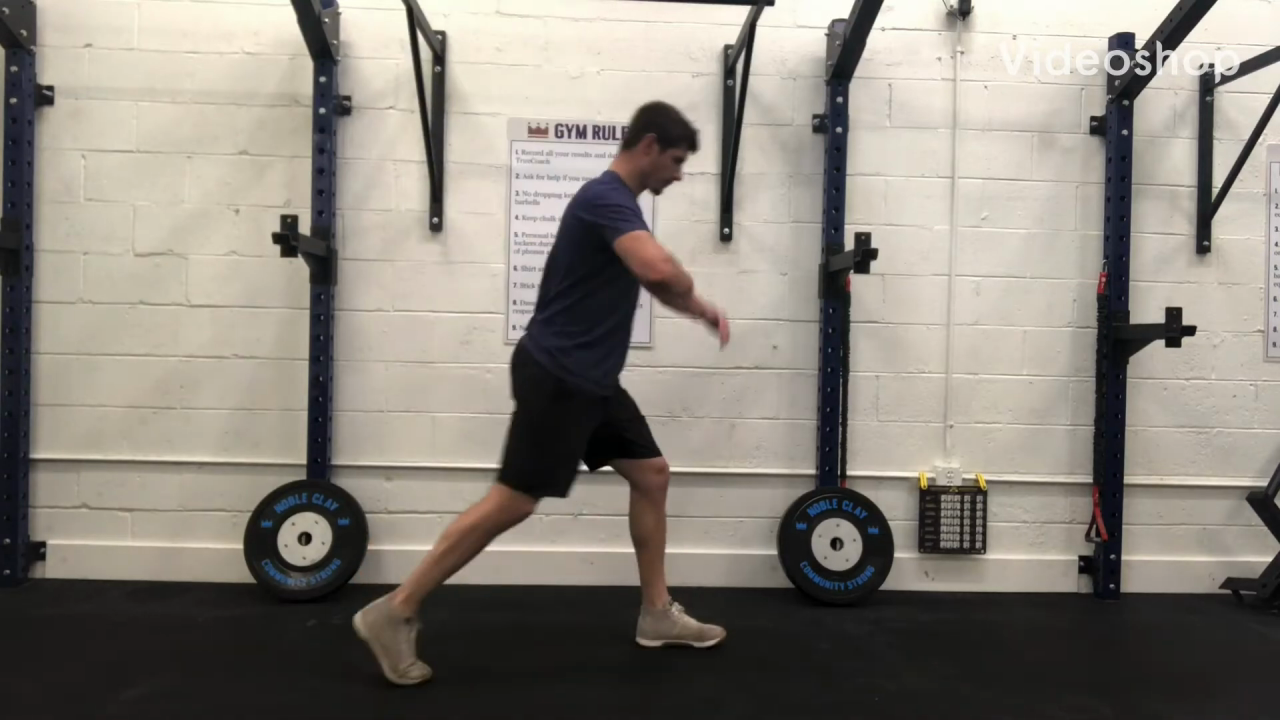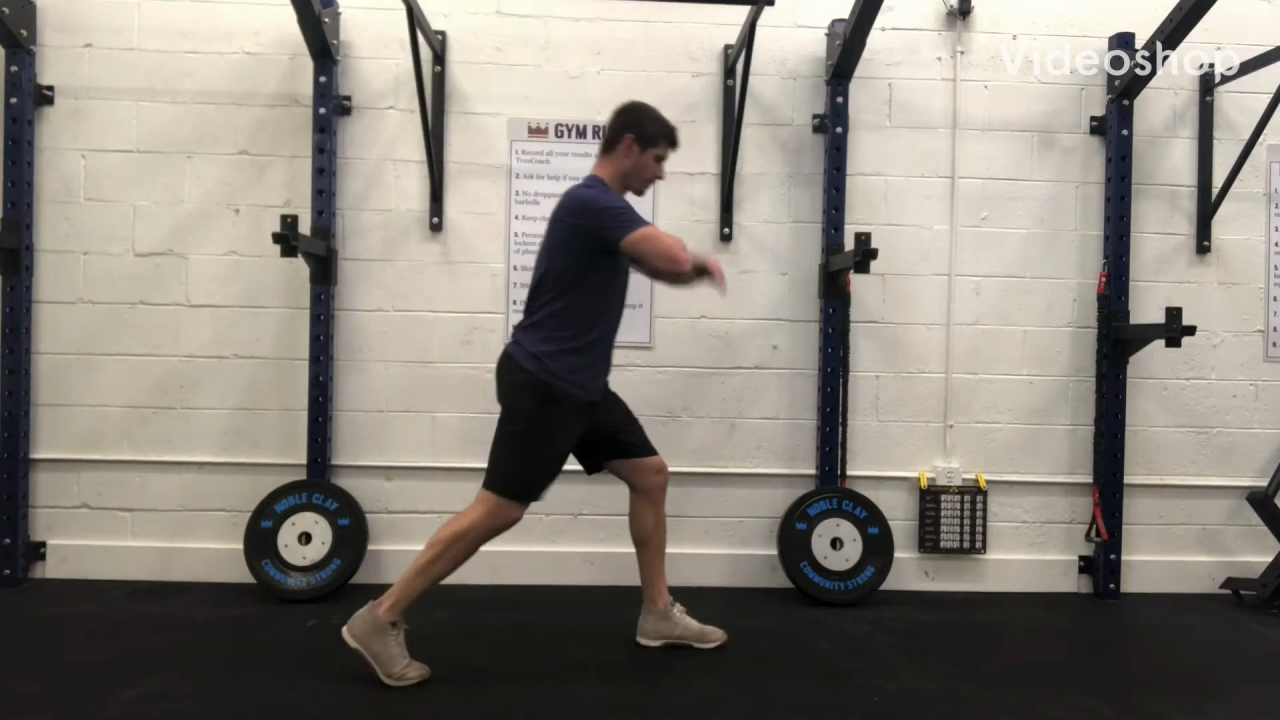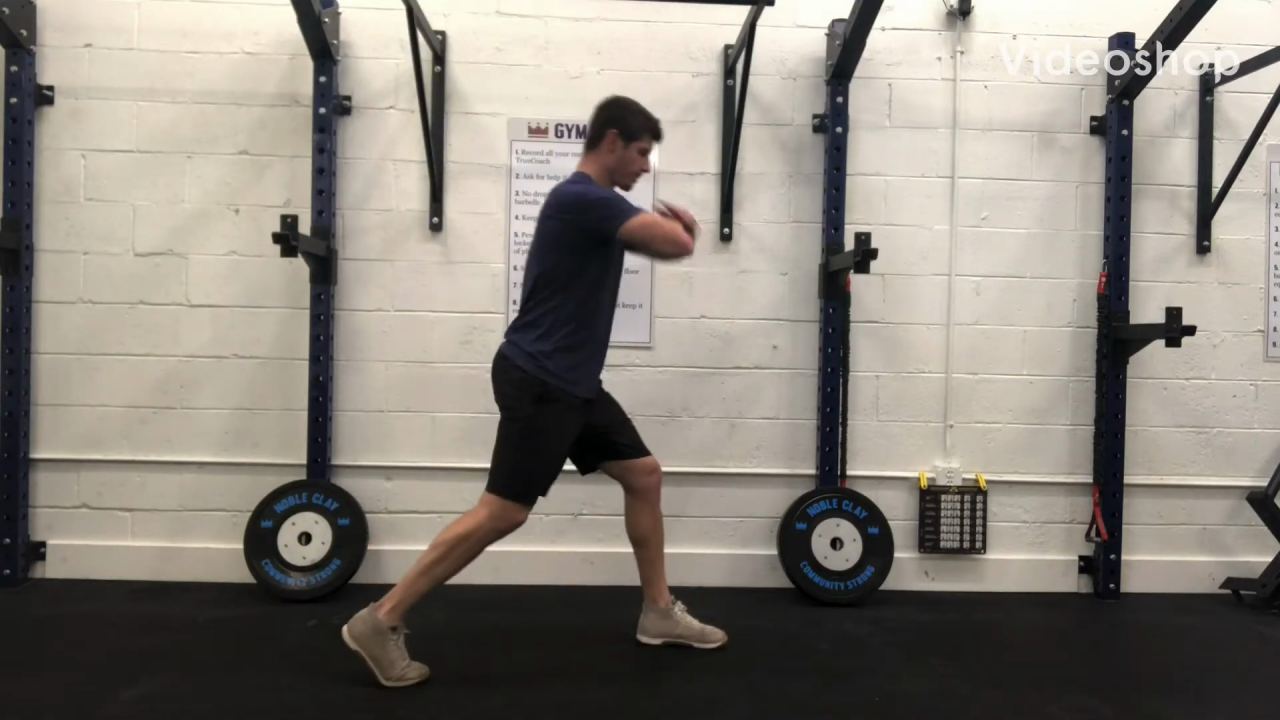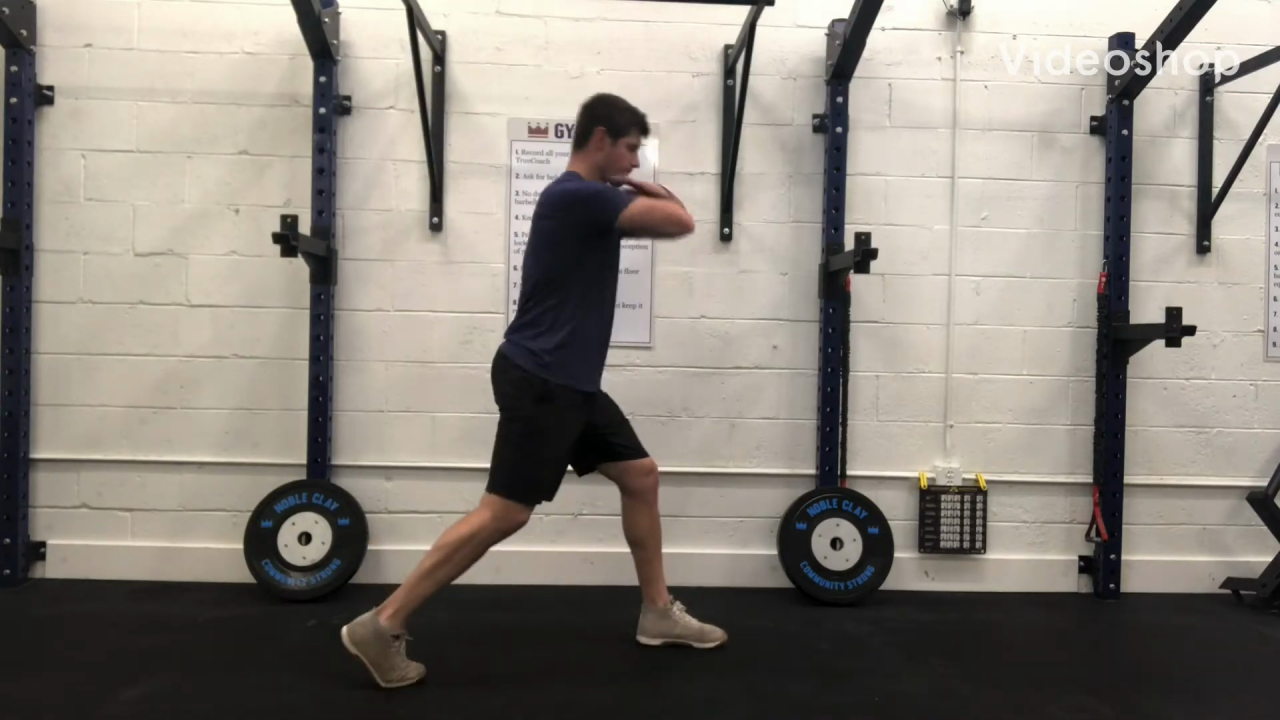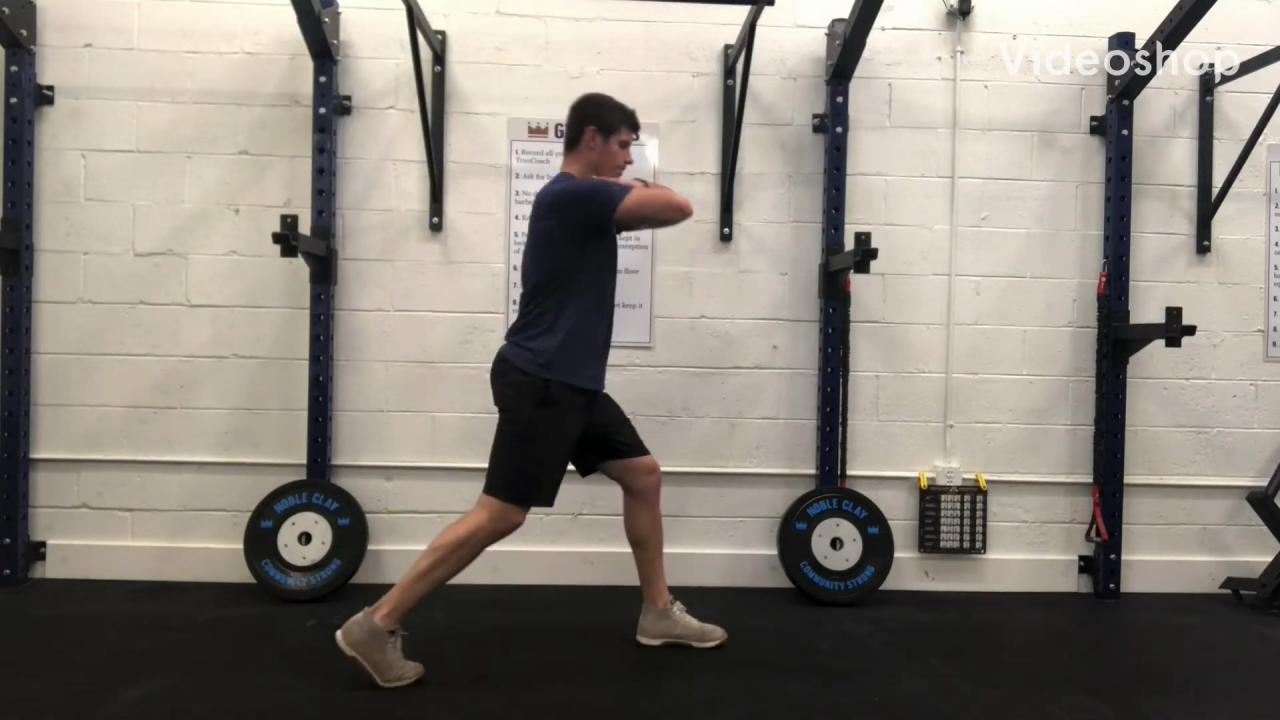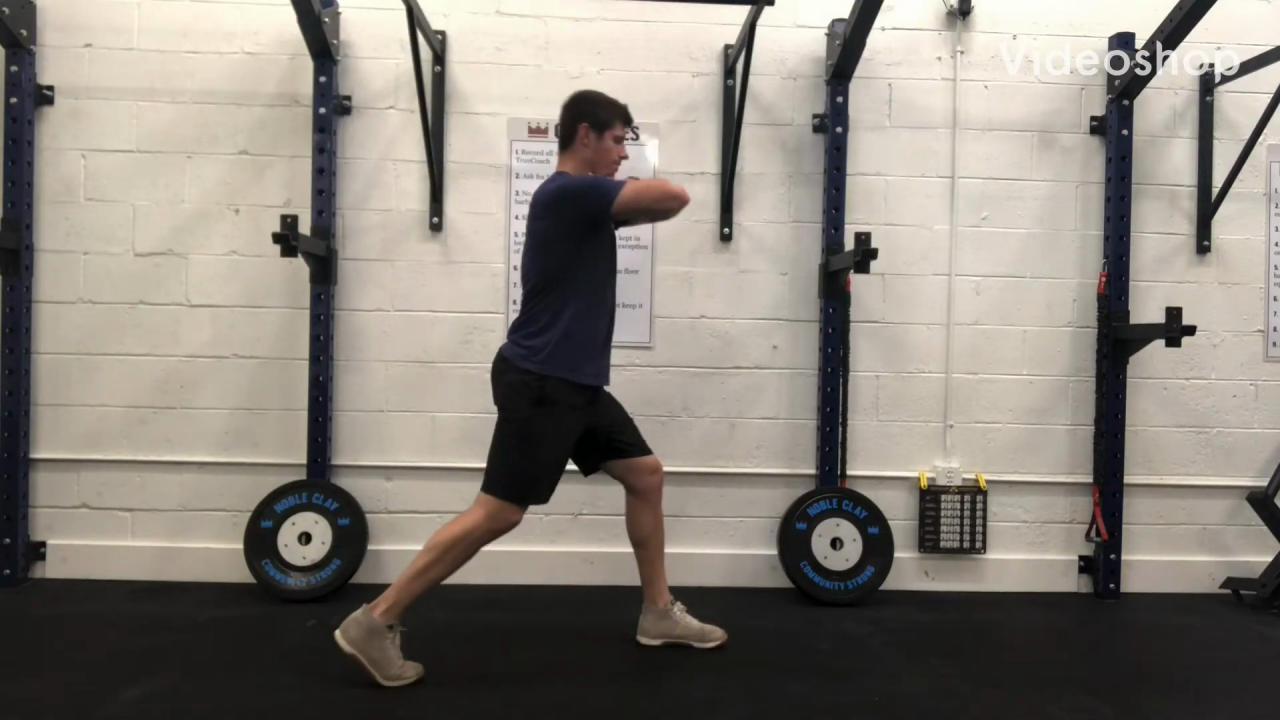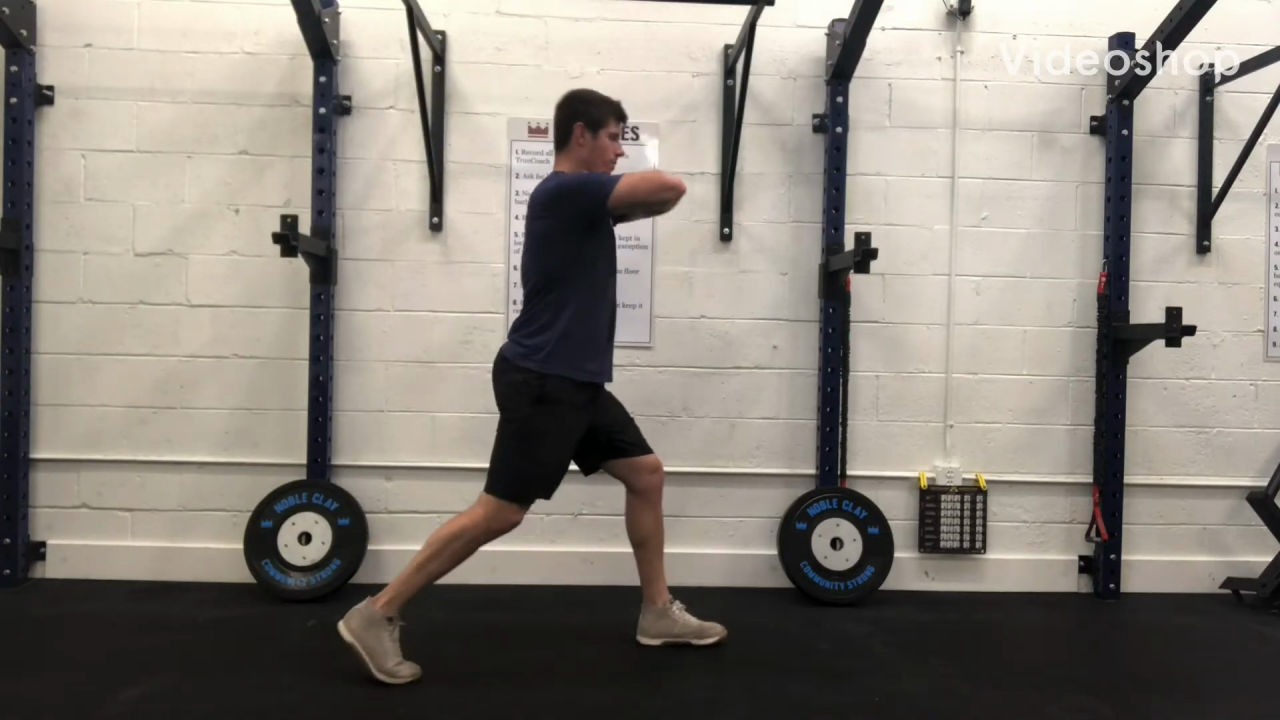
dt=0.1s
person 1, frame 1
left shoulder: (620, 202)
right shoulder: (606, 198)
left elbow: (652, 276)
right elbow: (655, 267)
left wrist: (699, 309)
right wrist: (696, 302)
left hip: (592, 377)
right hip: (555, 374)
left knee: (651, 475)
right knee: (512, 502)
left ankle: (657, 613)
right ankle: (392, 614)
person 1, frame 2
left shoulder: (607, 206)
right shoulder: (594, 203)
left elbow: (660, 263)
right elbow: (669, 259)
left wrist: (695, 266)
right wrist: (696, 263)
left hip: (580, 381)
right hip: (541, 380)
left knee: (650, 475)
right knee: (500, 508)
left ankle: (658, 613)
right ankle: (380, 620)
person 1, frame 3
left shoulder: (599, 202)
right shoulder: (583, 199)
left elbow: (670, 233)
right elbow: (676, 244)
left wrist: (672, 219)
right wrist: (676, 225)
left hip: (573, 381)
right hip: (536, 379)
left knee: (644, 476)
right knee: (503, 511)
left ankle: (660, 612)
right ankle: (381, 623)
person 1, frame 4
left shoulder: (594, 200)
right shoulder: (577, 196)
left elbow: (666, 214)
right elbow: (678, 224)
left wrist: (648, 192)
right wrist: (661, 201)
left hip: (573, 380)
right hip: (537, 379)
left knee: (641, 477)
right knee: (505, 511)
left ankle: (658, 612)
right ankle: (383, 627)
person 1, frame 5
left shoulder: (589, 201)
right shoulder: (572, 195)
left elbow: (664, 210)
right elbow: (677, 207)
left wrist: (631, 190)
right wrist: (631, 189)
left hip: (575, 382)
right hip: (538, 382)
left knee: (643, 476)
right knee: (501, 513)
left ankle: (660, 613)
right ankle: (376, 626)
person 1, frame 6
left shoulder: (586, 199)
right shoulder: (568, 192)
left elbow: (657, 201)
right elbow: (674, 198)
left wrist: (631, 188)
right wrist: (631, 186)
left hip: (577, 381)
right hip: (538, 380)
left knee: (646, 475)
right knee: (498, 512)
left ankle: (659, 613)
right ankle: (375, 622)
person 1, frame 7
left shoulder: (583, 199)
right shoulder: (565, 191)
left elbow: (660, 199)
right elbow: (669, 187)
left wrist: (643, 196)
right wrist: (639, 189)
left hip: (577, 380)
right hip: (540, 379)
left knee: (647, 476)
right knee: (500, 510)
left ankle: (658, 613)
right ankle: (377, 616)
